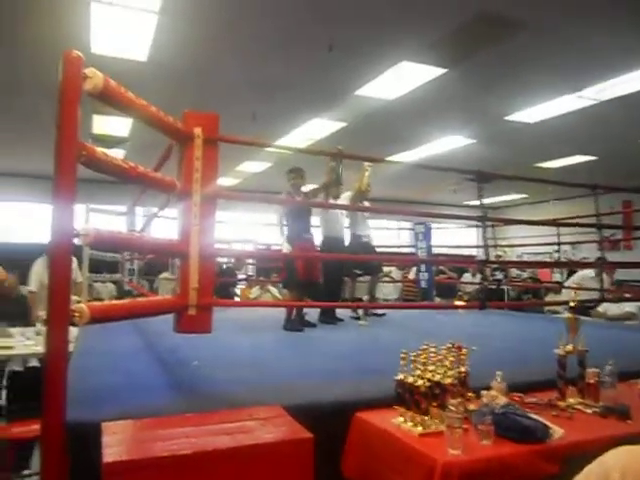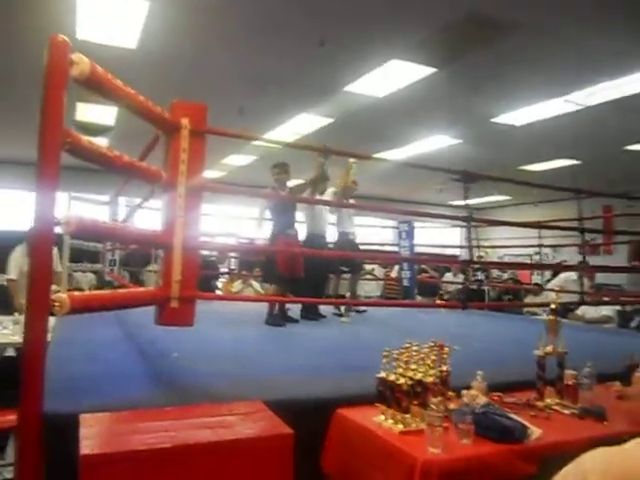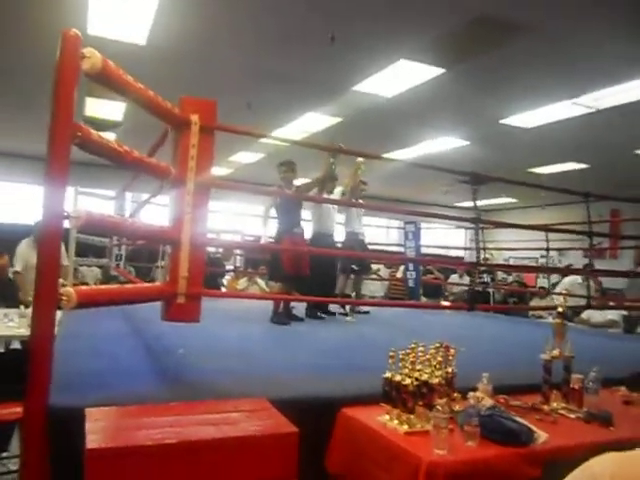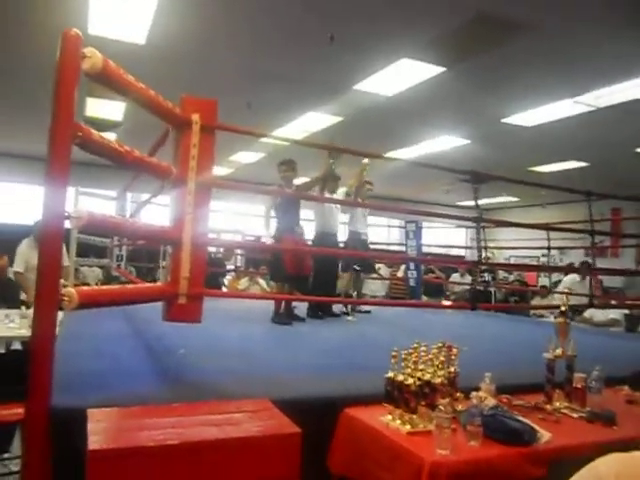
dt=0.2s
person 1, frame 1
left shoulder: (308, 196)
right shoulder: (286, 198)
left elbow: (327, 184)
right elbow: (280, 221)
right wrist: (285, 243)
left hip: (308, 241)
right hip: (294, 242)
left knee: (307, 281)
right knee: (294, 282)
left ankle: (299, 316)
right ankle: (289, 318)
person 1, frame 2
left shoulder: (294, 191)
right shoulder: (271, 193)
left elbow: (316, 178)
right elbow: (261, 214)
left hip: (292, 237)
right hip: (278, 237)
left knee: (290, 277)
right knee: (277, 278)
left ankle: (281, 311)
right ankle: (271, 314)
person 1, frame 3
left shoulder: (300, 190)
right shoulder: (276, 191)
left elbow: (322, 178)
right elbow: (266, 212)
right wrist: (265, 233)
left hip: (298, 235)
right hip: (283, 235)
left knee: (295, 275)
right knee: (282, 276)
left ankle: (286, 309)
right ankle: (276, 312)
person 1, frame 4
left shoulder: (299, 189)
left elbow: (321, 177)
right elbow: (267, 212)
right wrist: (268, 234)
left hip: (297, 234)
right hip: (283, 235)
left knee: (297, 275)
right knee: (282, 275)
left ankle: (288, 309)
right ankle: (277, 312)
person 2, frame 1
left shoulder: (366, 204)
right shoulder: (353, 203)
right elbow: (360, 189)
left wrist: (370, 240)
left hip: (367, 242)
right hip: (356, 242)
left knee: (375, 273)
right knee: (353, 277)
left ankle: (369, 307)
right ankle: (354, 310)
person 2, frame 2
left shoulder: (352, 202)
right shoulder: (339, 199)
right elbow: (344, 186)
left hip: (352, 240)
right hip: (343, 240)
left knee: (356, 271)
right knee: (338, 273)
left ankle: (351, 304)
right ankle: (337, 305)
person 2, frame 3
left shoulder: (361, 203)
right shoulder: (349, 200)
right elbow: (351, 186)
left hip: (360, 240)
right hip: (351, 239)
left knee: (360, 273)
right knee: (346, 273)
left ankle: (354, 305)
right ankle: (341, 305)
person 2, frame 4
left shoulder: (366, 205)
right shoulder: (354, 201)
right elbow: (356, 185)
left wrist: (368, 243)
left hip: (363, 240)
right hip: (354, 239)
left knee: (361, 273)
right knee: (351, 272)
left ankle: (355, 304)
right ankle: (345, 304)
person 3, frame 1
left shoulder: (342, 201)
right shoulder: (325, 201)
right elbow: (326, 186)
left hip: (340, 243)
right hip: (329, 243)
left knee: (338, 279)
right knee: (330, 279)
left ankle: (330, 312)
right ankle: (325, 313)
person 3, frame 2
left shoulder: (327, 196)
right shoulder: (311, 197)
right elbow: (314, 182)
left hip: (322, 240)
right hip: (312, 240)
left knee: (322, 275)
right knee: (311, 275)
left ankle: (313, 307)
right ankle: (306, 309)
person 3, frame 3
left shoulder: (335, 196)
right shoulder: (318, 196)
right elbow: (322, 180)
left hip: (330, 239)
right hip: (319, 239)
left knee: (331, 274)
right knee: (317, 274)
left ankle: (323, 305)
right ankle: (311, 308)
person 3, frame 4
left shoulder: (338, 196)
right shoulder: (320, 195)
right elbow: (323, 179)
left hip: (333, 239)
right hip: (322, 238)
left knee: (332, 275)
right knee: (320, 274)
left ankle: (326, 307)
right ankle: (313, 308)
